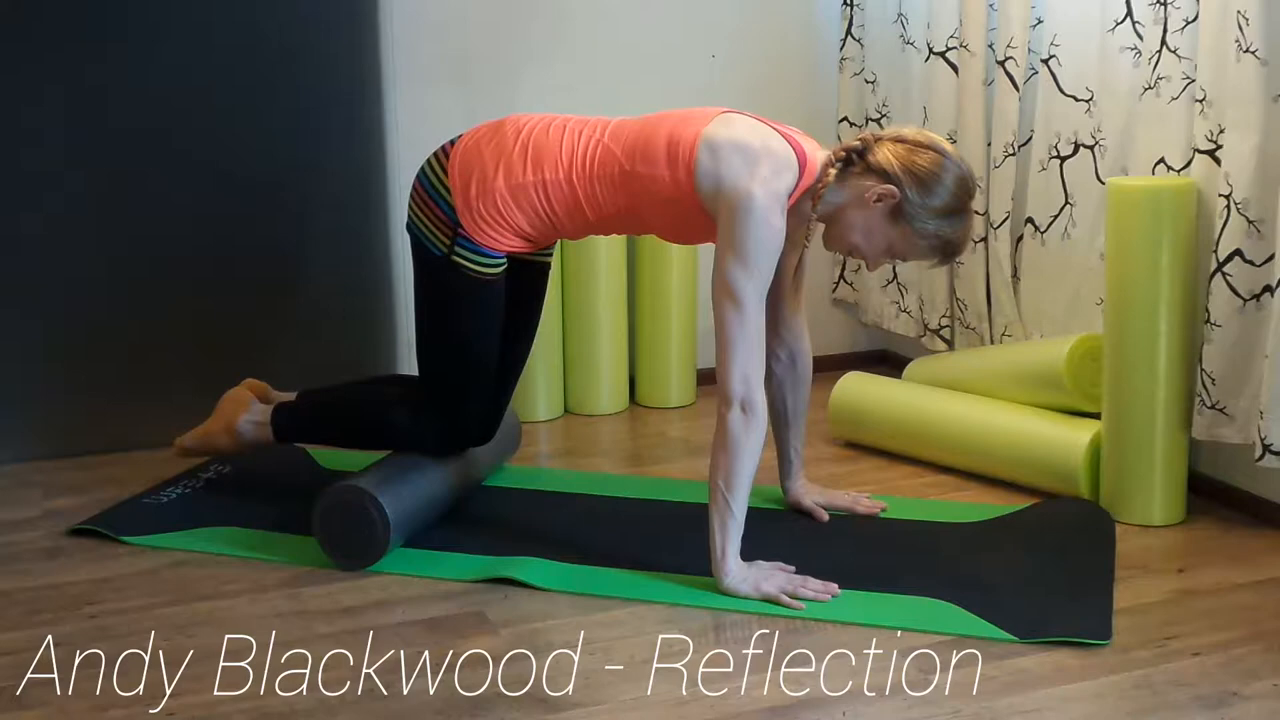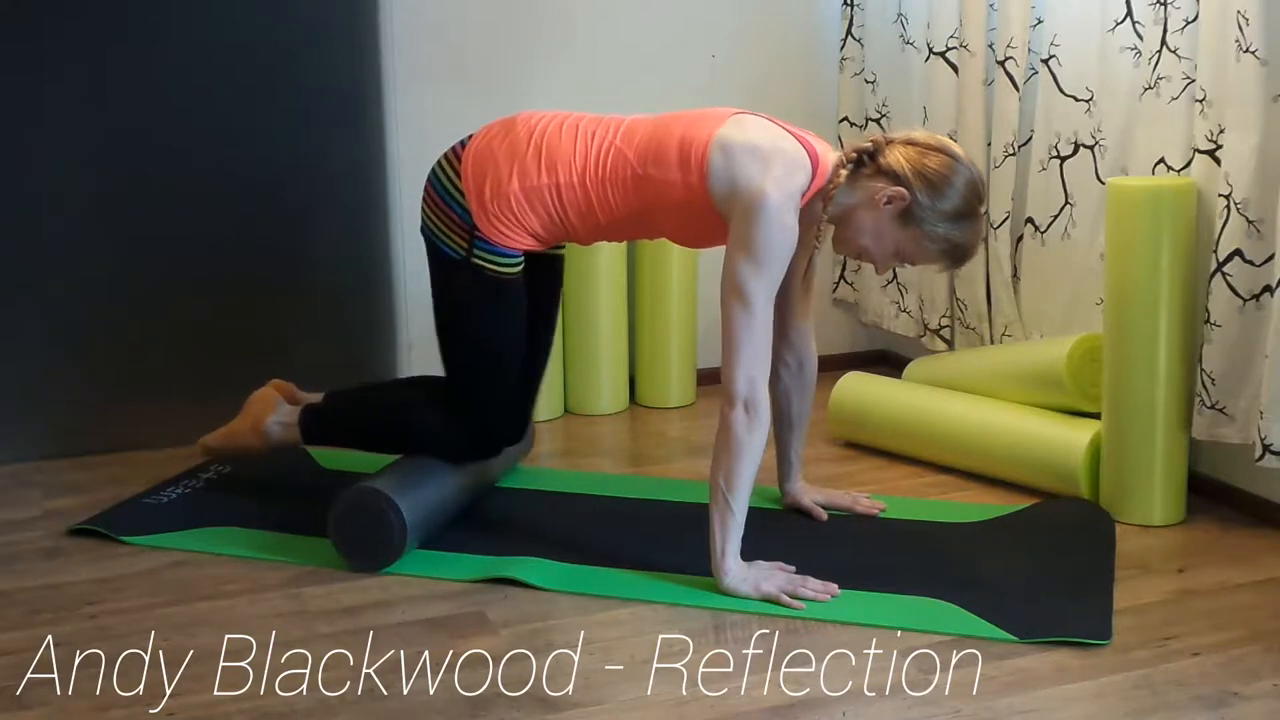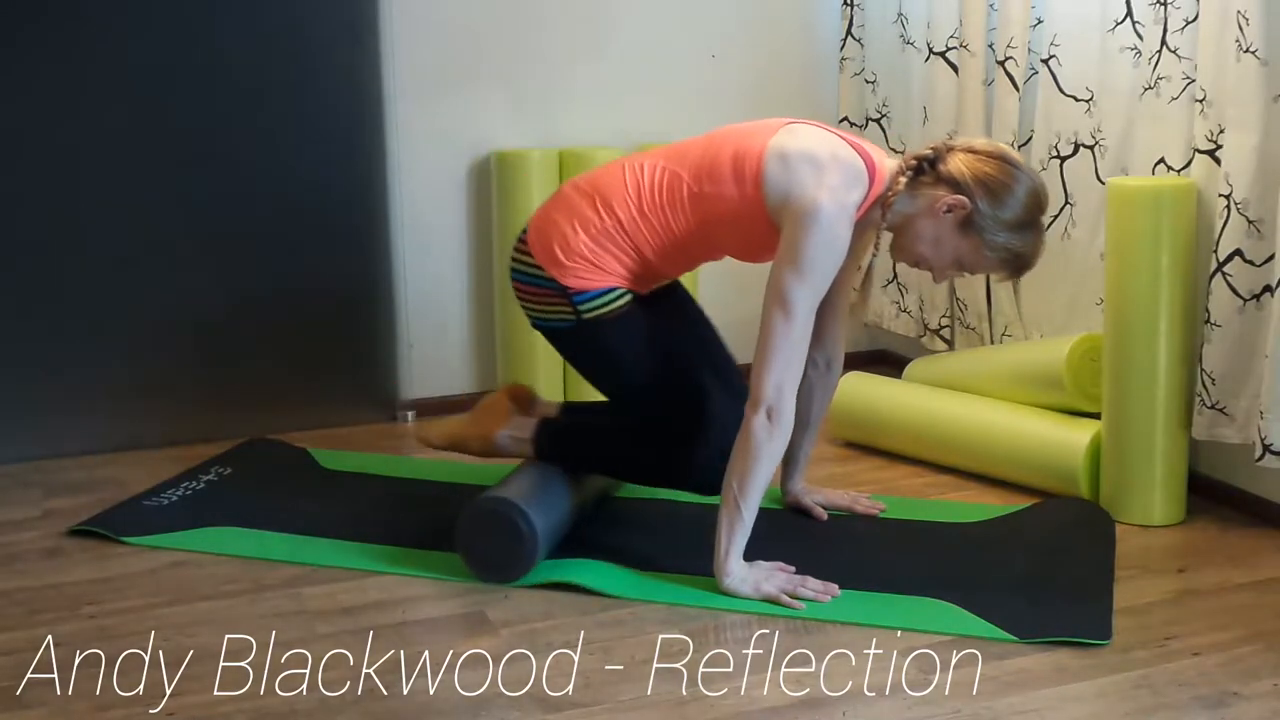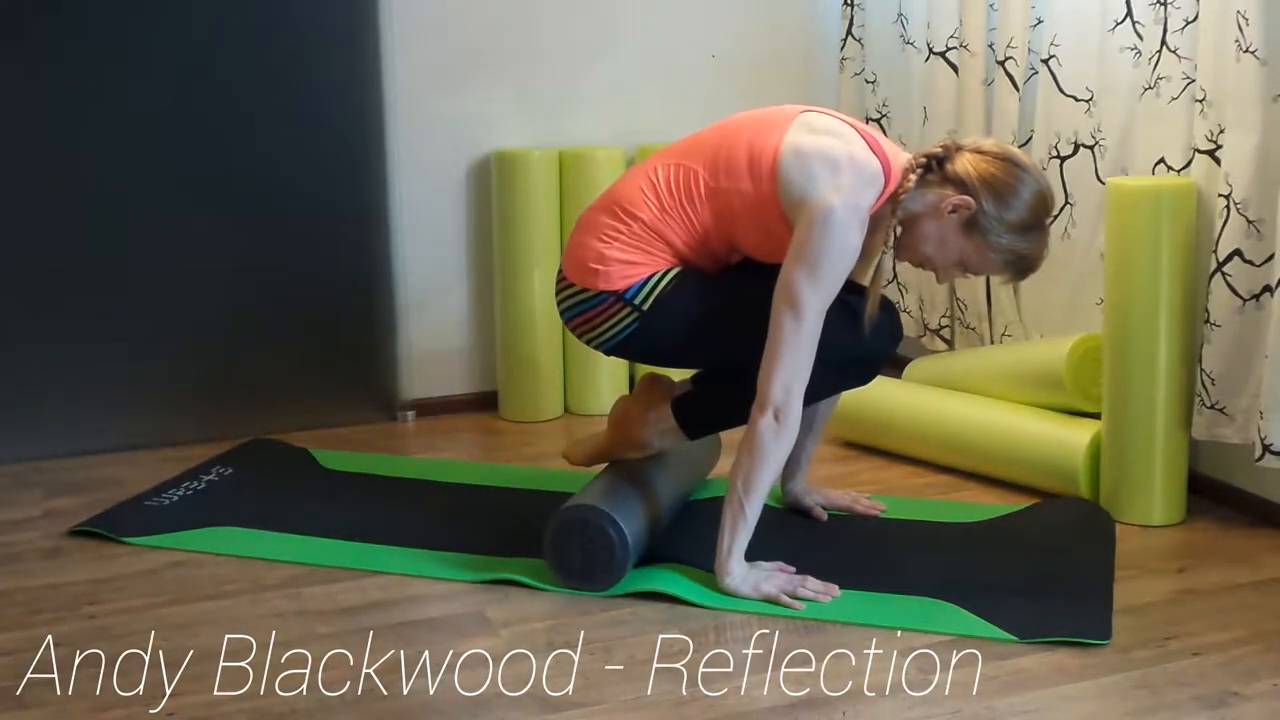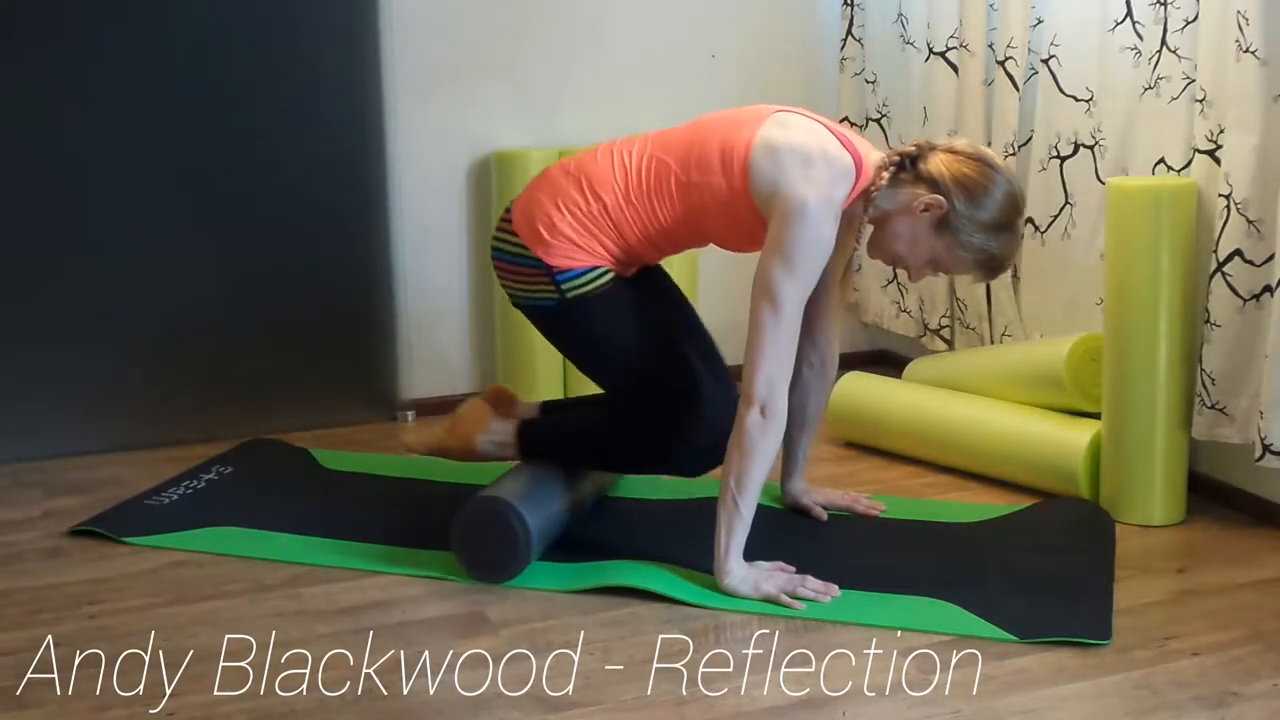
dt=1s
person 1, frame 1
left shoulder: (804, 181)
right shoulder: (762, 190)
left elbow: (787, 342)
right elbow: (740, 392)
left wrist: (794, 479)
right wrist: (728, 564)
left hip: (516, 203)
right hip: (472, 198)
left knee: (474, 419)
right knee: (449, 420)
left ankle: (276, 403)
right ankle: (256, 420)
person 1, frame 2
left shoulder: (814, 187)
right shoulder: (775, 194)
left elbow: (794, 347)
right elbow: (744, 396)
left wrist: (793, 480)
right wrist: (729, 564)
left hip: (523, 197)
right hip: (483, 200)
left knee: (499, 415)
right knee: (481, 429)
left ankle: (303, 404)
right ankle: (285, 422)
person 1, frame 3
left shoulder: (869, 190)
right shoulder: (830, 203)
left elbow: (824, 353)
right elbow: (772, 401)
left wrist: (792, 479)
right wrist: (731, 564)
left hip: (624, 257)
right hip: (573, 264)
left knee: (723, 421)
right knee: (713, 446)
left ankle: (542, 419)
right ankle: (521, 432)
person 1, frame 4
left shoulder: (886, 179)
right shoulder: (843, 200)
left elbow: (822, 354)
right elbow: (778, 397)
left wrist: (795, 481)
right wrist: (732, 567)
left hip: (662, 259)
right hip: (614, 282)
left knee: (845, 332)
right knee: (867, 334)
left ankle: (670, 406)
right ankle: (658, 422)
person 1, frame 5
left shoulder: (857, 185)
right shoulder: (816, 197)
left elbow: (817, 349)
right elbow: (764, 396)
left wrist: (795, 481)
right wrist: (730, 565)
left hip: (601, 235)
right hip: (555, 242)
left knee: (697, 410)
right knee: (700, 430)
left ankle: (520, 416)
right ankle: (498, 435)
